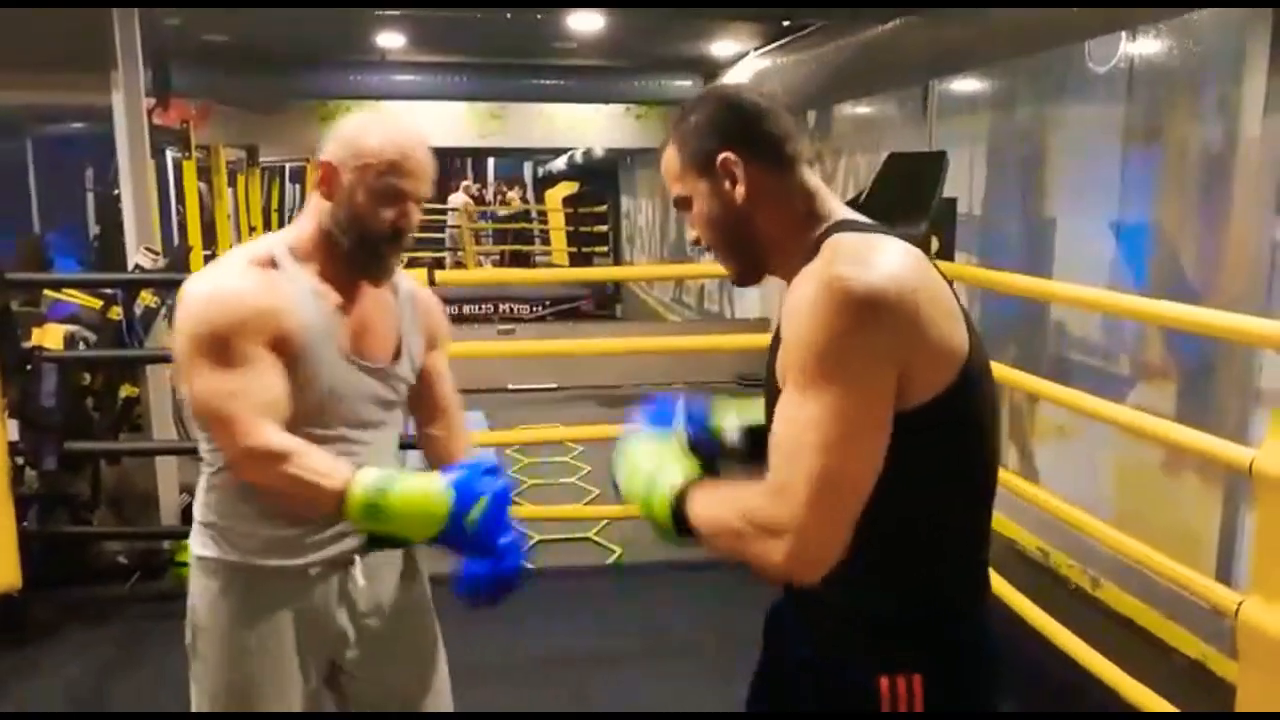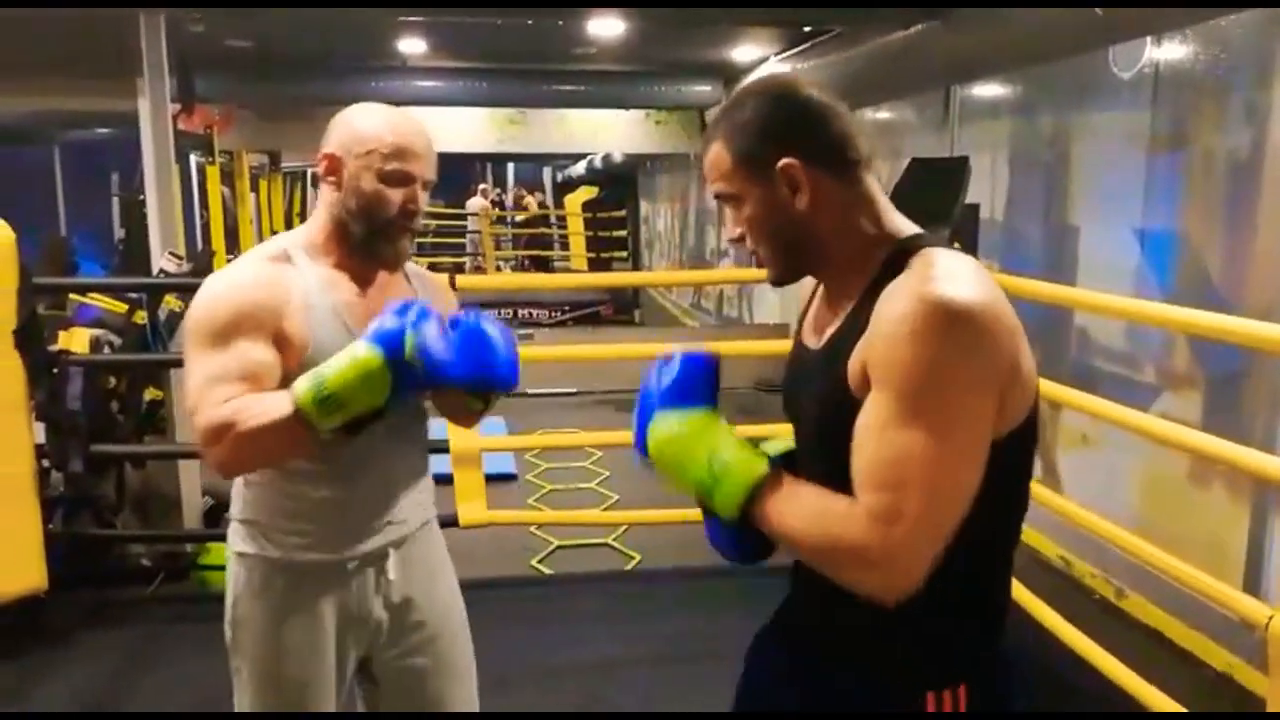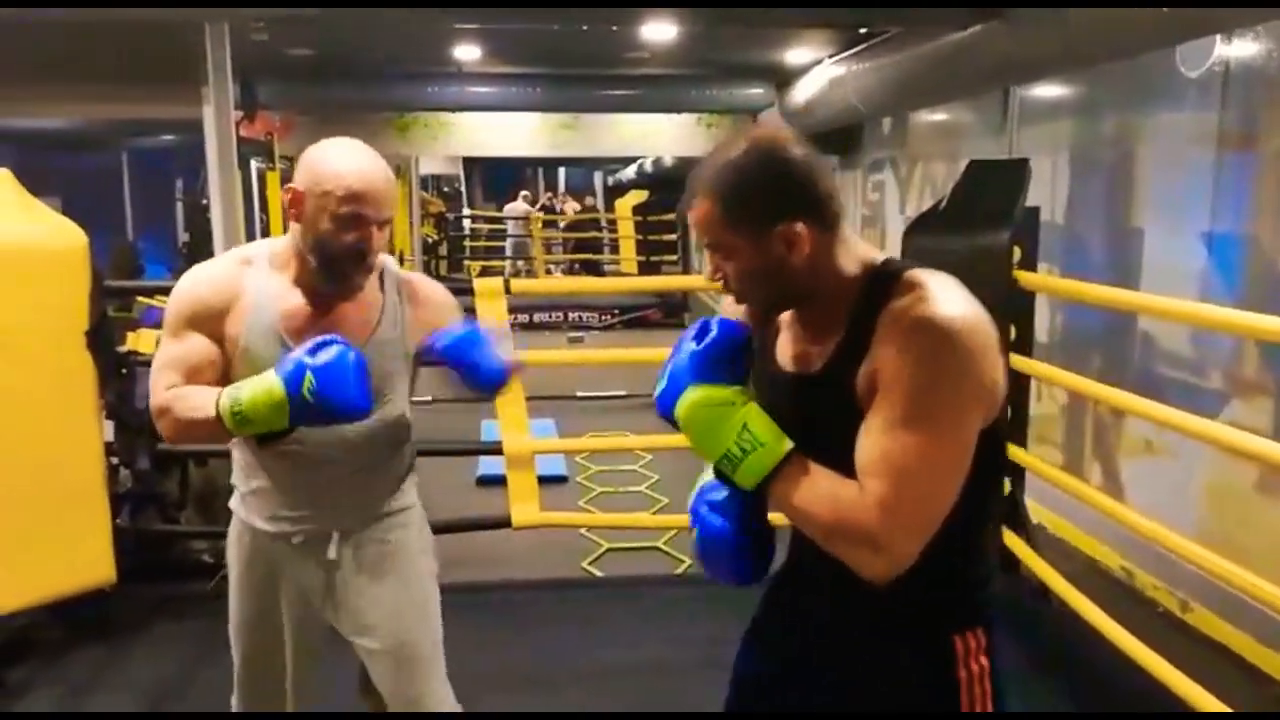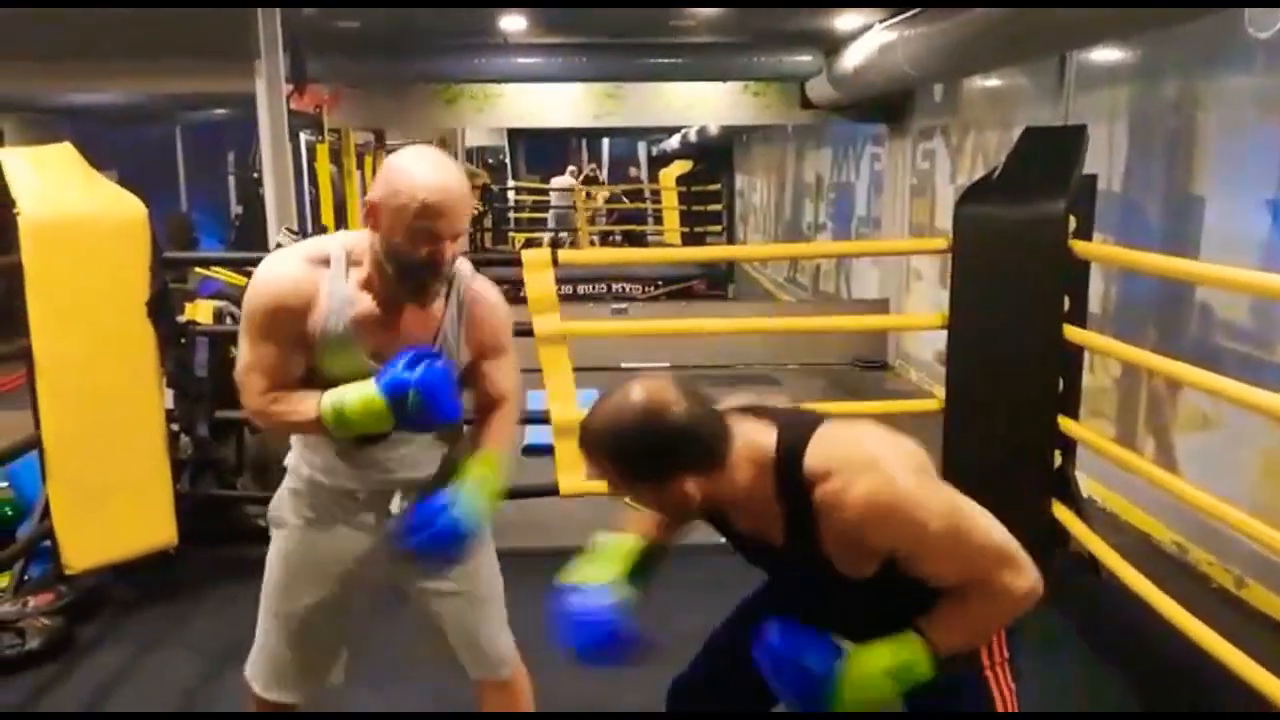
dt=1s
person 1, frame 1
left shoulder: (415, 302)
right shoulder: (236, 296)
left elbow: (440, 428)
right elbow: (258, 452)
left wrist: (475, 518)
right wrist: (418, 504)
left hip: (383, 570)
right hip: (260, 582)
person 1, frame 2
left shoulder: (420, 292)
right shoulder: (248, 291)
left elbow: (458, 408)
right elbow: (223, 441)
left wrist: (480, 373)
right wrist: (363, 374)
left hip: (412, 557)
right hip: (291, 576)
left knee: (448, 703)
person 1, frame 3
left shoulder: (415, 297)
right shoulder: (215, 290)
right elbow: (170, 414)
left wrist: (481, 357)
right wrist: (278, 397)
left hip: (381, 535)
right hip: (273, 538)
left knee: (425, 702)
right knee: (265, 703)
person 1, frame 4
left shoulder: (479, 301)
right shoulder: (291, 282)
left elbow: (501, 403)
right elbow: (265, 406)
left wrist: (472, 495)
right wrist: (371, 403)
left hip: (434, 502)
right hip: (328, 501)
left knee: (496, 663)
right knee: (280, 677)
person 2, frame 1
left shoulder: (847, 287)
right shoulder: (837, 272)
left elbow: (795, 537)
left wrist: (674, 489)
right wrist: (733, 436)
left hip: (897, 668)
person 2, frame 2
left shoulder: (935, 309)
right shoulder: (823, 290)
left elbow: (886, 558)
left wrist: (727, 475)
right wrist: (749, 486)
left hip: (915, 679)
right hip: (811, 636)
person 2, frame 3
left shoulder: (932, 329)
right shoulder: (769, 308)
left elbow: (884, 543)
left wrist: (742, 441)
right wrist: (722, 488)
left hip: (920, 638)
right hip: (806, 601)
person 2, frame 4
left shoulder: (863, 487)
right shoulder: (719, 450)
left elbow: (1013, 580)
right elbow: (660, 515)
left wrist: (899, 666)
right wrist: (604, 569)
left hip: (938, 624)
right hip: (817, 603)
right knee: (698, 703)
